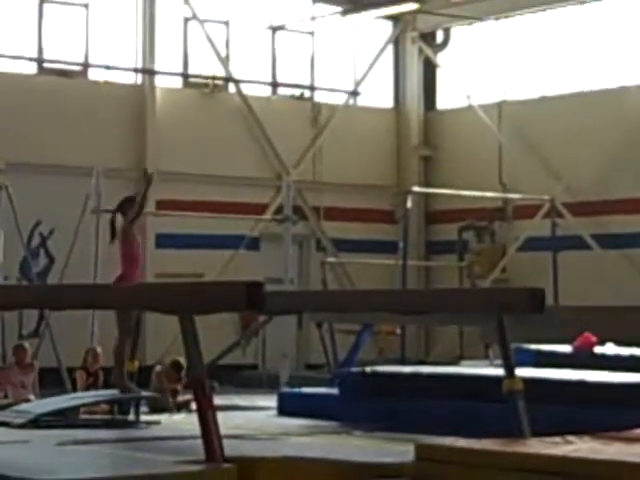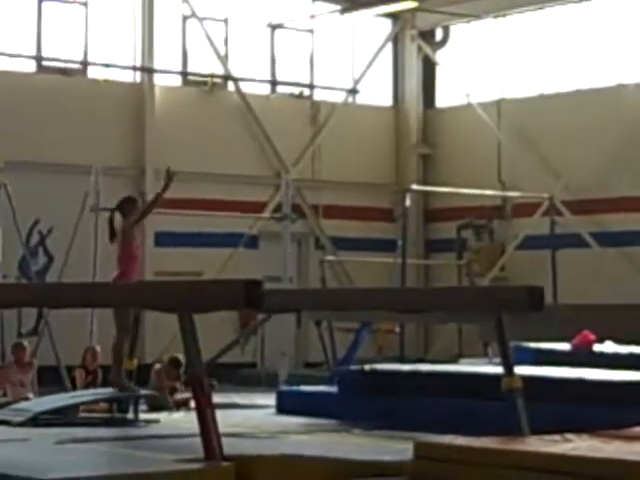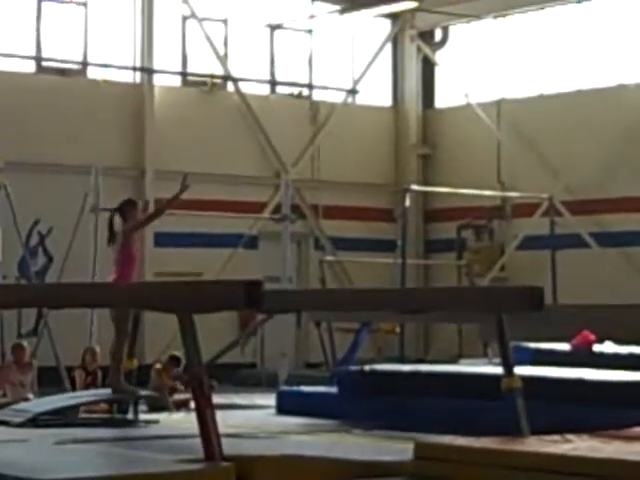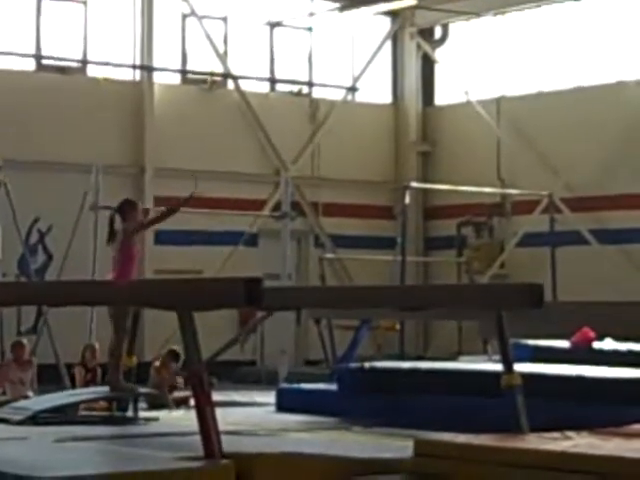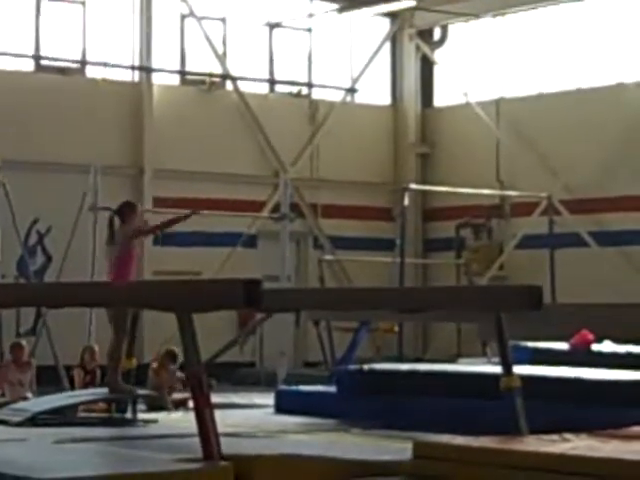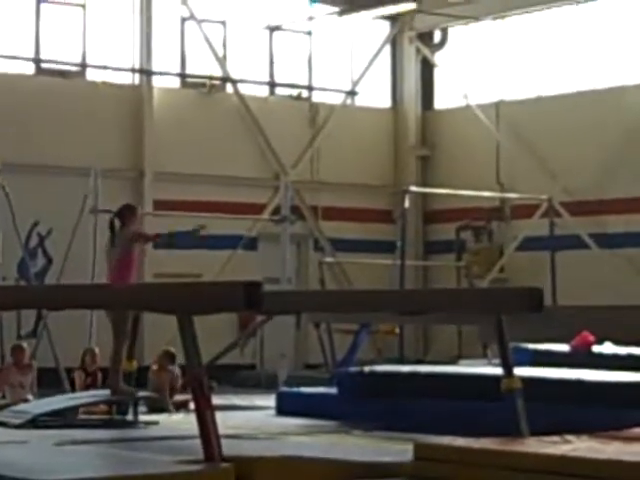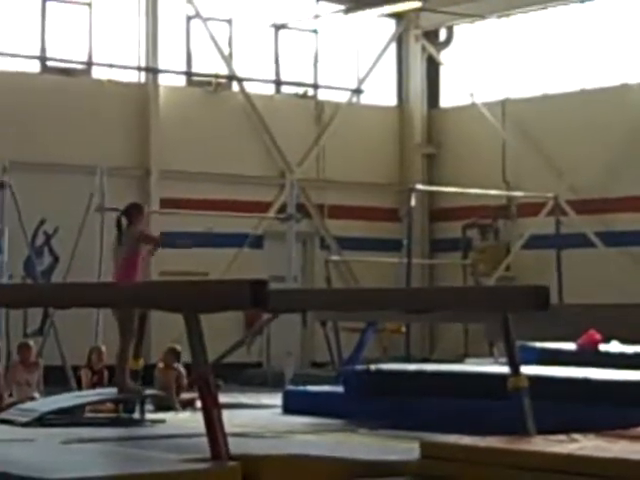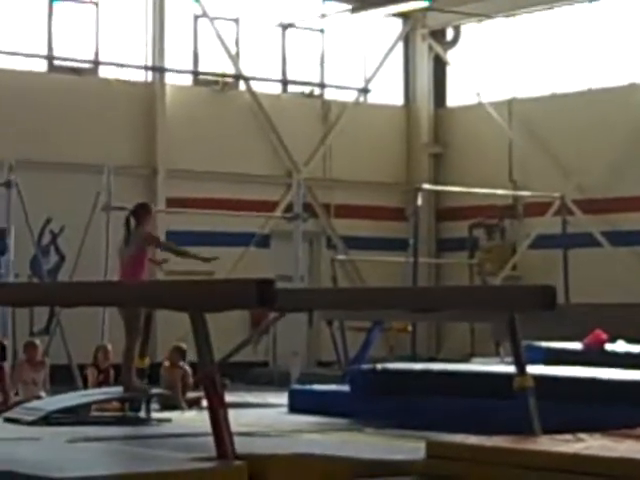
dt=0.1s
person 1, frame 1
left shoulder: (129, 231)
right shoulder: (126, 230)
left elbow: (137, 211)
right elbow: (138, 210)
right wrist: (147, 186)
left hip: (129, 286)
right hip: (126, 286)
left knee: (125, 333)
right knee: (125, 333)
left ankle: (119, 376)
right ankle: (120, 378)
person 1, frame 2
left shoulder: (128, 231)
right shoulder: (127, 228)
left elbow: (145, 211)
right elbow: (147, 209)
right wrist: (165, 186)
left hip: (122, 286)
left knee: (123, 332)
right knee: (124, 332)
left ankle: (117, 376)
right ankle: (118, 377)
person 1, frame 3
left shoulder: (124, 232)
right shoulder: (127, 231)
right elbow: (155, 215)
right wrist: (179, 193)
left hip: (119, 287)
right hip: (122, 288)
left knee: (120, 335)
right knee: (122, 334)
left ankle: (114, 378)
right ankle: (116, 380)
person 1, frame 4
left shoulder: (119, 232)
right shoulder: (130, 230)
right elbow: (159, 218)
right wrist: (183, 203)
left knee: (118, 333)
right knee: (121, 334)
left ankle: (113, 376)
right ankle: (116, 378)
person 1, frame 5
left shoulder: (118, 234)
right shoulder: (129, 233)
right elbow: (161, 227)
right wrist: (188, 215)
left knee: (118, 335)
right knee: (120, 335)
left ankle: (112, 378)
right ankle: (114, 380)
person 1, frame 6
left shoulder: (116, 237)
right shoulder: (131, 235)
right elbow: (159, 238)
left knee: (120, 338)
right knee: (121, 338)
left ankle: (115, 380)
right ankle: (116, 382)
person 1, frame 7
left shoulder: (123, 236)
right shoulder: (138, 234)
right elbow: (163, 242)
left wrist: (147, 249)
left knee: (126, 336)
right knee: (127, 336)
left ankle: (122, 378)
right ankle: (122, 380)
person 1, frame 8
left shoulder: (129, 236)
right shoulder: (145, 235)
right elbow: (173, 249)
left wrist: (155, 261)
right wrist: (201, 258)
left knee: (132, 335)
right knee: (133, 336)
left ankle: (129, 377)
right ankle: (129, 380)
